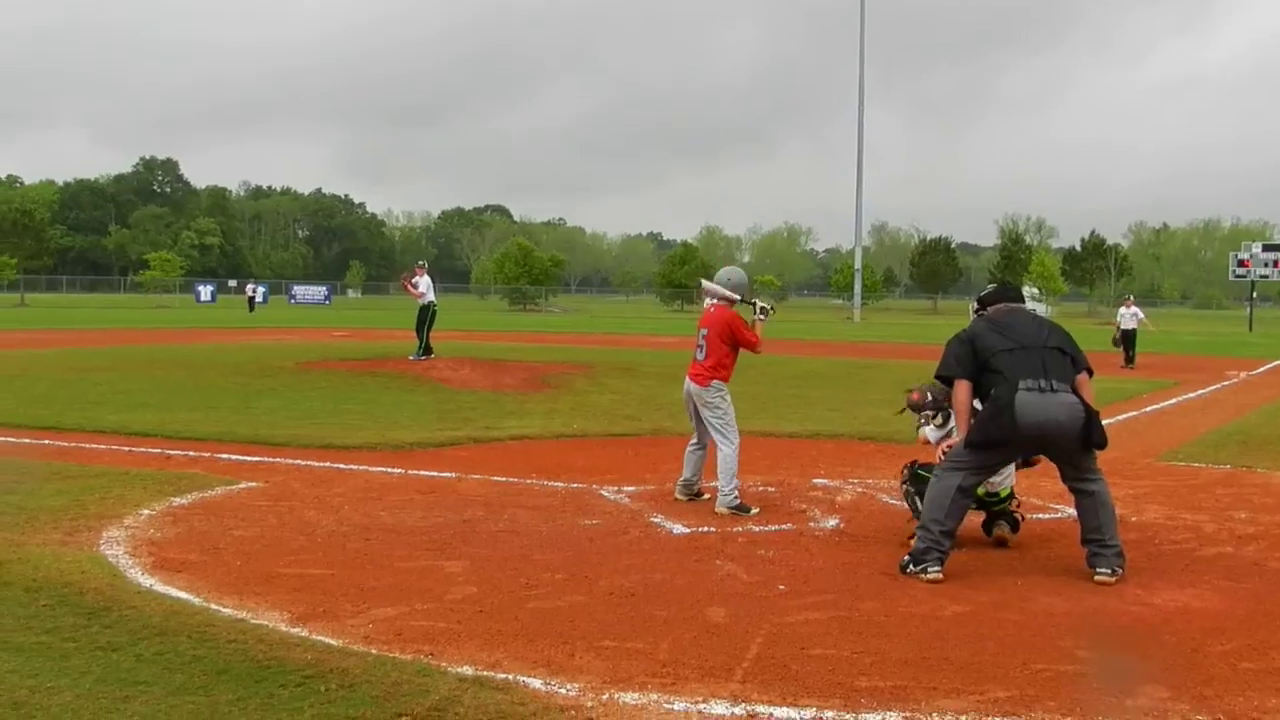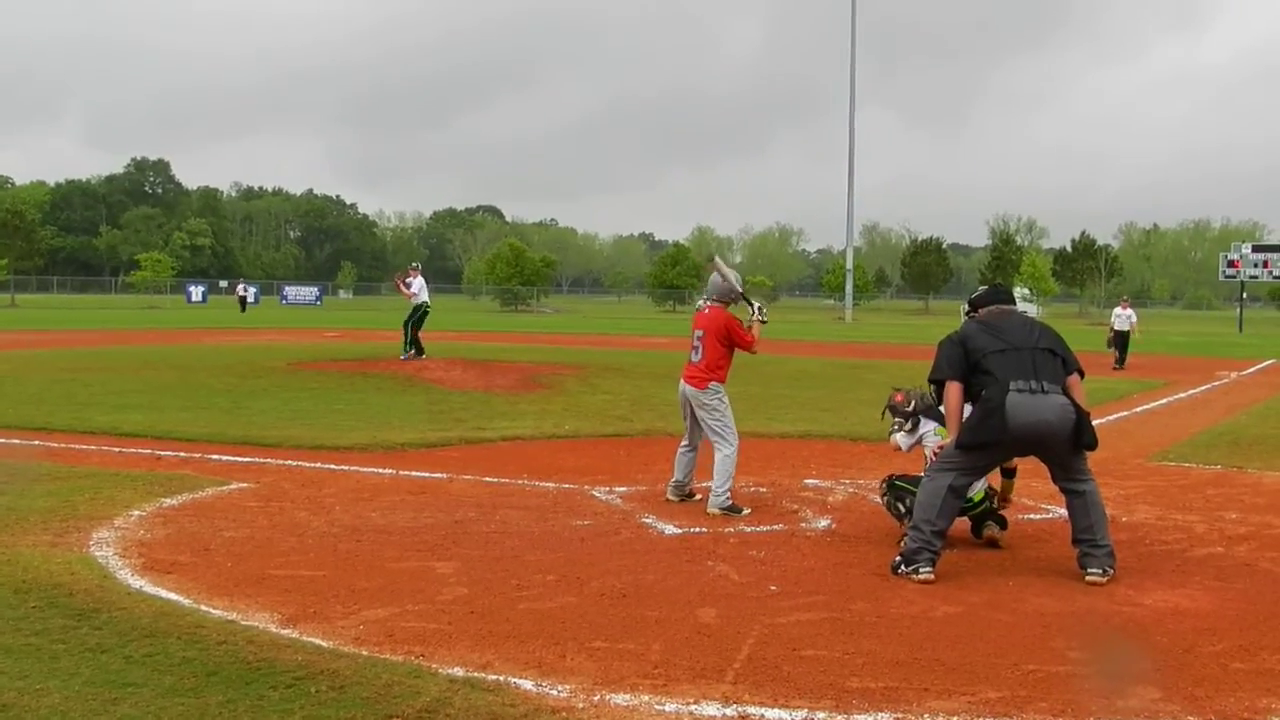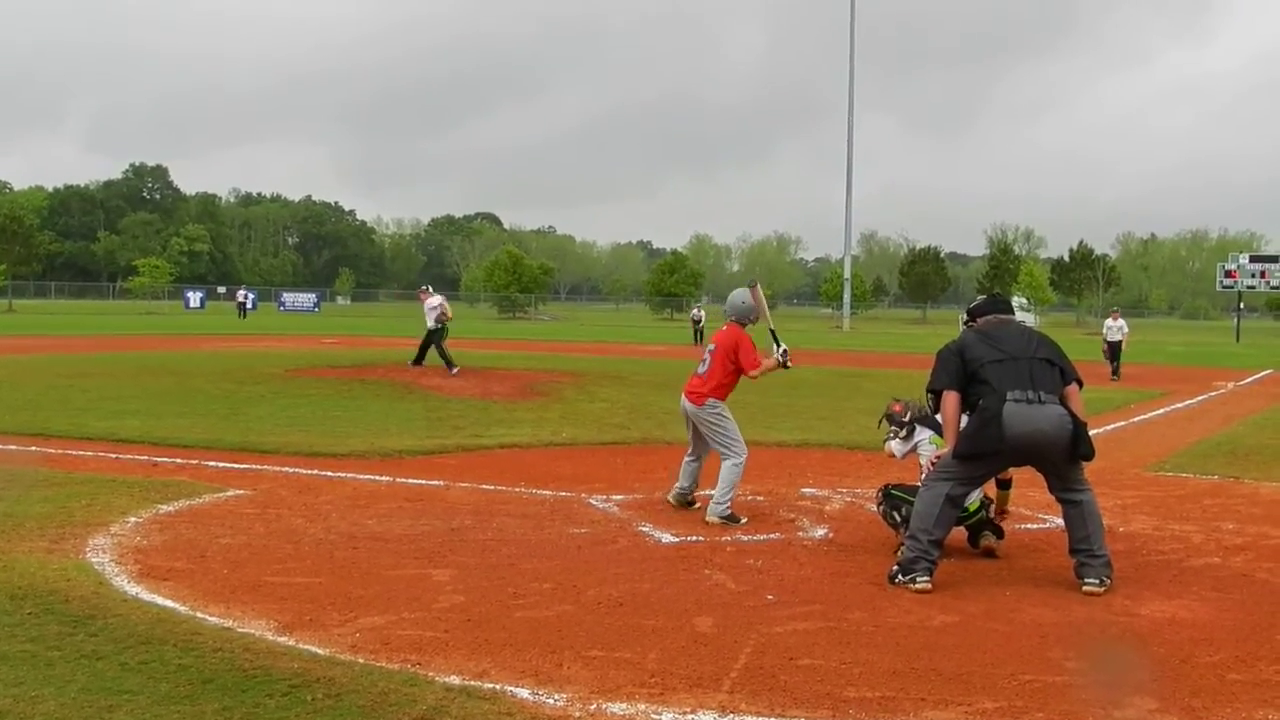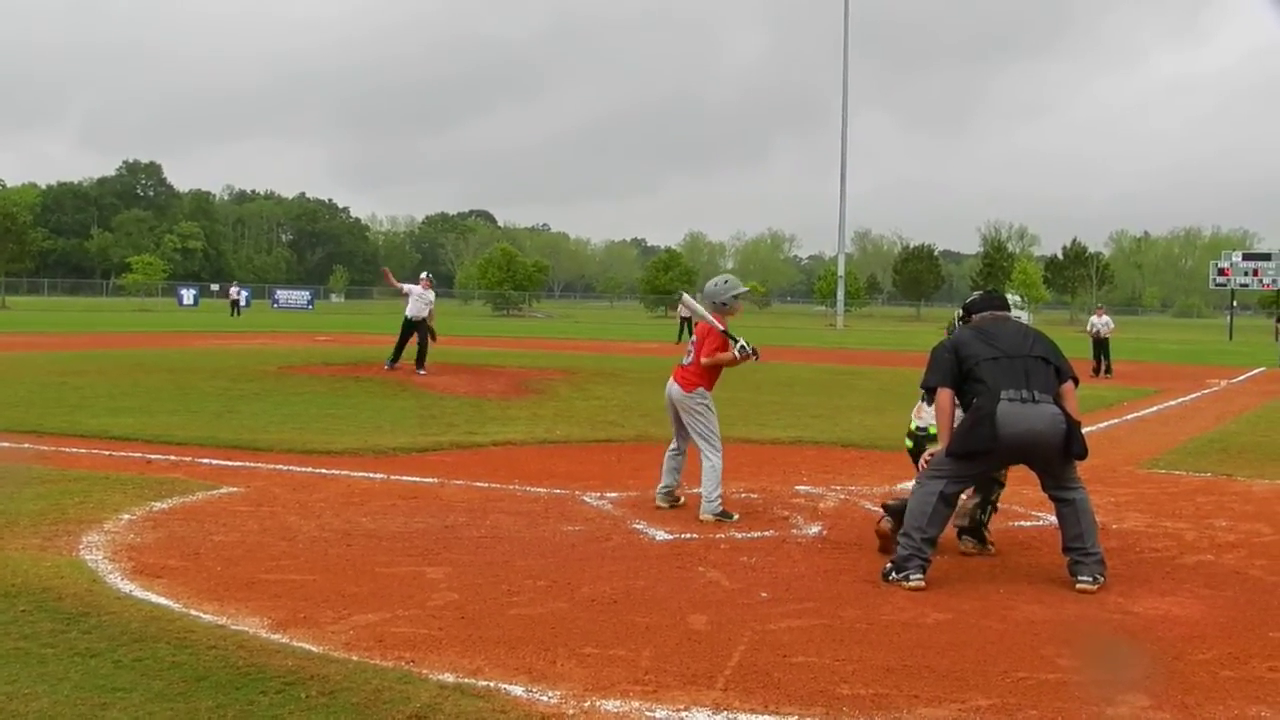
dt=1s
person 1, frame 1
left shoulder: (974, 332)
right shoulder: (1053, 328)
left elbow: (962, 384)
right elbow: (1082, 378)
left wrist: (962, 436)
right wrist: (1088, 428)
left hip: (1013, 407)
right hip: (1066, 408)
left knee: (952, 471)
right knee: (1088, 480)
left ankle: (926, 558)
right ankle: (1107, 561)
person 1, frame 2
left shoulder: (965, 333)
right shoulder: (1043, 330)
left elbow: (953, 386)
right elbow: (1073, 379)
left wrist: (953, 438)
right wrist: (1080, 429)
left hip: (1004, 408)
right hip: (1056, 409)
left knee: (943, 474)
right knee: (1079, 480)
left ankle: (918, 559)
right ankle: (1098, 562)
person 1, frame 3
left shoulder: (963, 343)
right shoulder: (1042, 340)
left elbow: (950, 395)
right elbow: (1071, 389)
left wrist: (951, 448)
right wrist: (1078, 440)
left hip: (1001, 418)
right hip: (1054, 419)
left knee: (940, 483)
right knee: (1076, 491)
left ankle: (915, 569)
right ankle: (1095, 572)
person 1, frame 4
left shoulder: (958, 340)
right shoulder: (1037, 336)
left elbow: (945, 393)
right elbow: (1067, 386)
left wrist: (943, 445)
right wrist: (1072, 438)
left hip: (995, 418)
right hip: (1048, 419)
left knee: (934, 481)
right knee: (1069, 489)
left ankle: (909, 566)
right ankle: (1088, 569)
person 2, frame 1
left shoulder: (708, 313)
right shoulder: (731, 317)
right elbow: (756, 346)
left wrist: (755, 318)
right wrist: (759, 318)
left hip: (692, 382)
right hip: (711, 386)
left knee: (701, 438)
right knee: (728, 442)
left ankle: (687, 487)
right ankle: (727, 500)
person 2, frame 2
left shoulder: (700, 315)
right shoulder: (726, 319)
right elbow: (752, 346)
left wrist: (751, 323)
right wrist: (756, 318)
left hip: (687, 383)
right hip: (707, 388)
left knee: (691, 440)
right knee: (727, 443)
left ankle: (678, 488)
right ankle: (720, 500)
person 2, frame 3
left shoulder: (721, 333)
right shoulder: (741, 338)
left elbow: (746, 367)
right elbow: (753, 372)
left wrist: (776, 362)
right wrist: (776, 358)
left hip: (689, 397)
right hip: (707, 403)
left knee: (698, 450)
right knee: (736, 454)
left ankle: (682, 494)
right ankle: (719, 510)
person 2, frame 4
left shoulder: (707, 324)
right shoulder: (718, 327)
left elbow: (719, 360)
right elbow: (707, 360)
left wrist: (744, 355)
right wrist: (735, 355)
left hip: (675, 386)
right hip: (694, 393)
left knee: (680, 443)
right knee: (712, 449)
left ankle: (665, 494)
right ankle: (711, 508)
